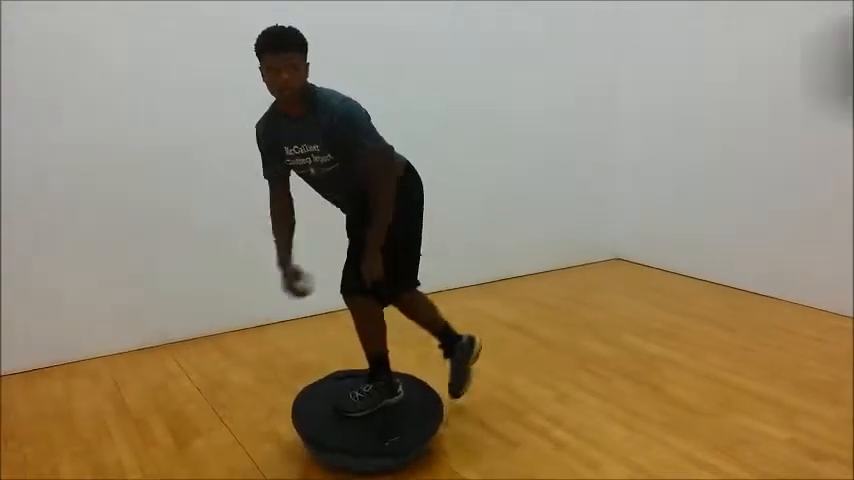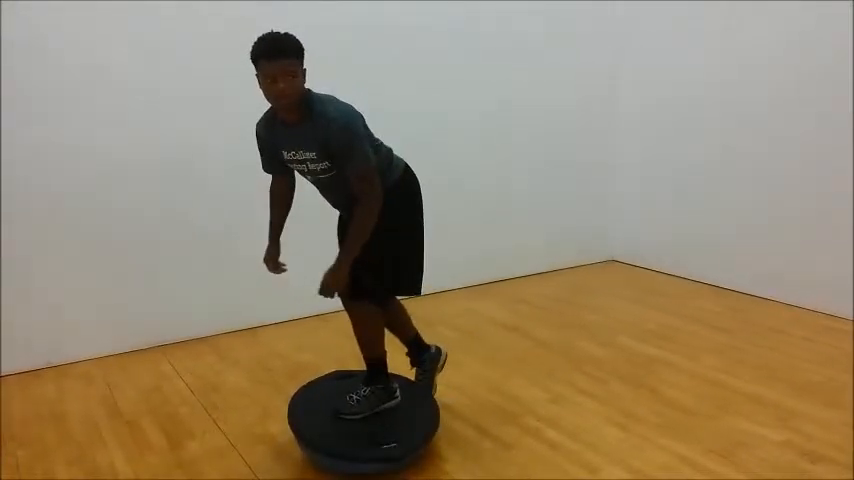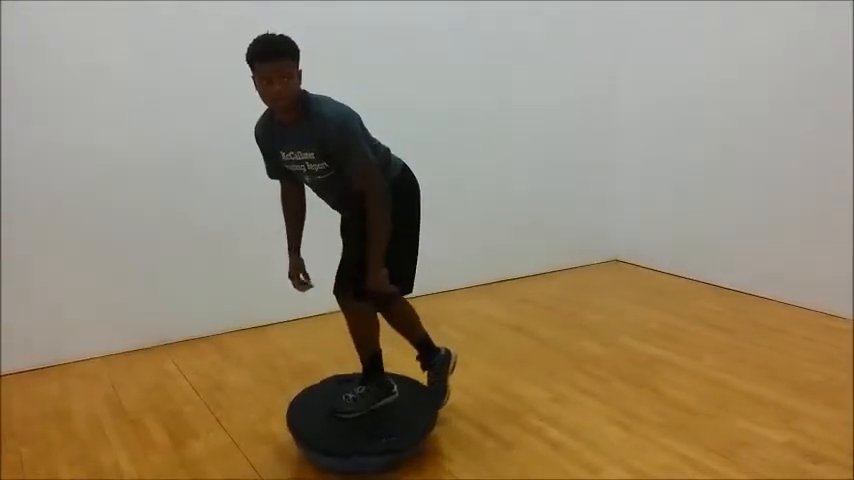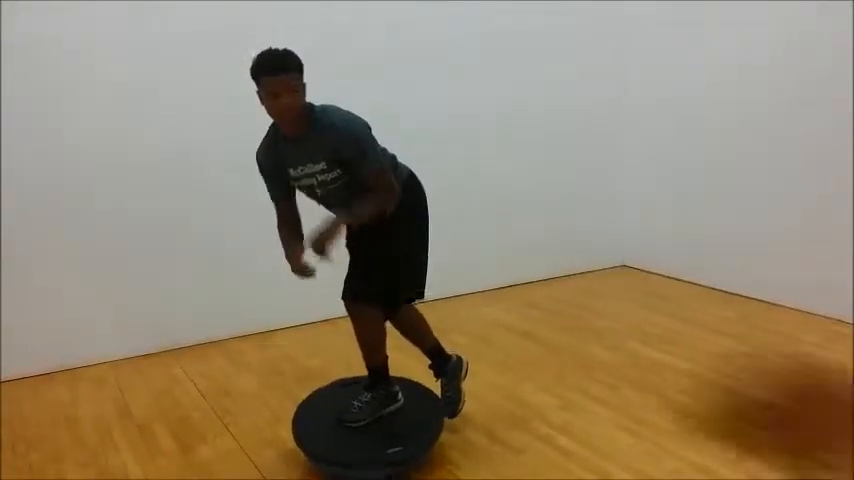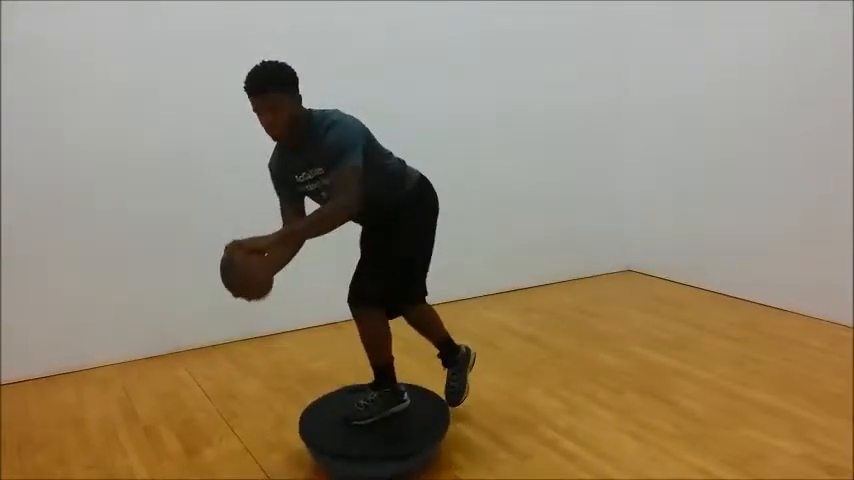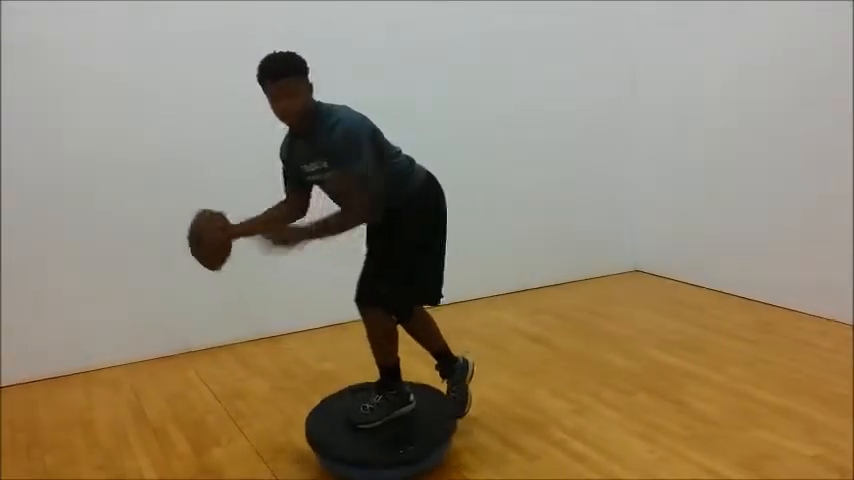
dt=0.3s
person 1, frame 1
left shoulder: (341, 113)
right shoulder: (268, 130)
left elbow: (384, 179)
right elbow: (279, 194)
left wrist: (373, 250)
right wrist: (285, 260)
left hip: (395, 194)
right hip: (359, 206)
left knee: (358, 289)
right knee: (392, 287)
left ankle: (381, 382)
right ankle: (456, 344)
person 1, frame 2
left shoulder: (338, 121)
right shoulder: (267, 131)
left elbow: (370, 196)
right elbow: (282, 182)
left wrist: (342, 265)
right wrist: (274, 241)
left hip: (392, 196)
right hip: (354, 205)
left knee: (357, 290)
right knee: (372, 291)
left ankle: (379, 385)
right ankle: (423, 354)
person 1, frame 3
left shoulder: (335, 121)
right shoulder: (266, 132)
left elbow: (376, 192)
right elbow: (291, 189)
left wrist: (377, 263)
right wrist: (294, 255)
left hip: (392, 196)
right hip: (356, 206)
left knee: (352, 290)
right knee: (377, 293)
left ankle: (375, 382)
right ankle: (433, 356)
person 1, frame 4
left shoulder: (342, 126)
right shoulder: (269, 154)
left elbow: (388, 192)
right elbow: (286, 214)
left wrist: (340, 223)
right wrist: (292, 251)
left hip: (400, 204)
right hip: (362, 217)
left knee: (361, 296)
right knee: (388, 301)
left ankle: (381, 389)
right ankle: (446, 365)
person 1, frame 5
left shoulder: (338, 131)
right shoulder: (281, 164)
left elbow: (345, 206)
right elbow: (295, 229)
left wrist: (272, 240)
right wrist: (263, 268)
left hip: (412, 206)
right hip: (379, 216)
left knee: (366, 299)
right knee: (400, 298)
left ankle: (387, 390)
right ankle: (454, 356)
person 1, frame 6
left shoulder: (346, 128)
right shoulder: (291, 149)
left elbow: (361, 208)
right elbow: (294, 205)
left wrist: (296, 235)
right wrist: (239, 229)
left hip: (415, 204)
right hip: (384, 213)
left knee: (375, 300)
right knee: (396, 302)
left ankle: (392, 391)
right ankle: (452, 367)
